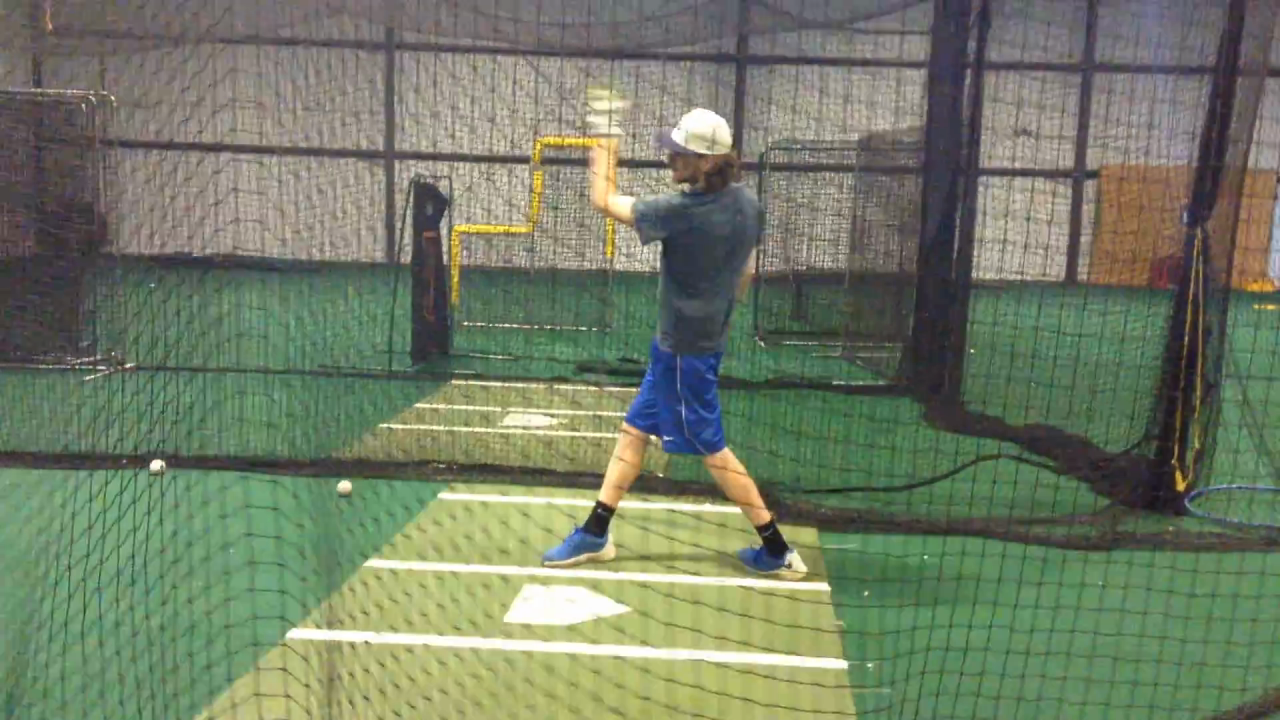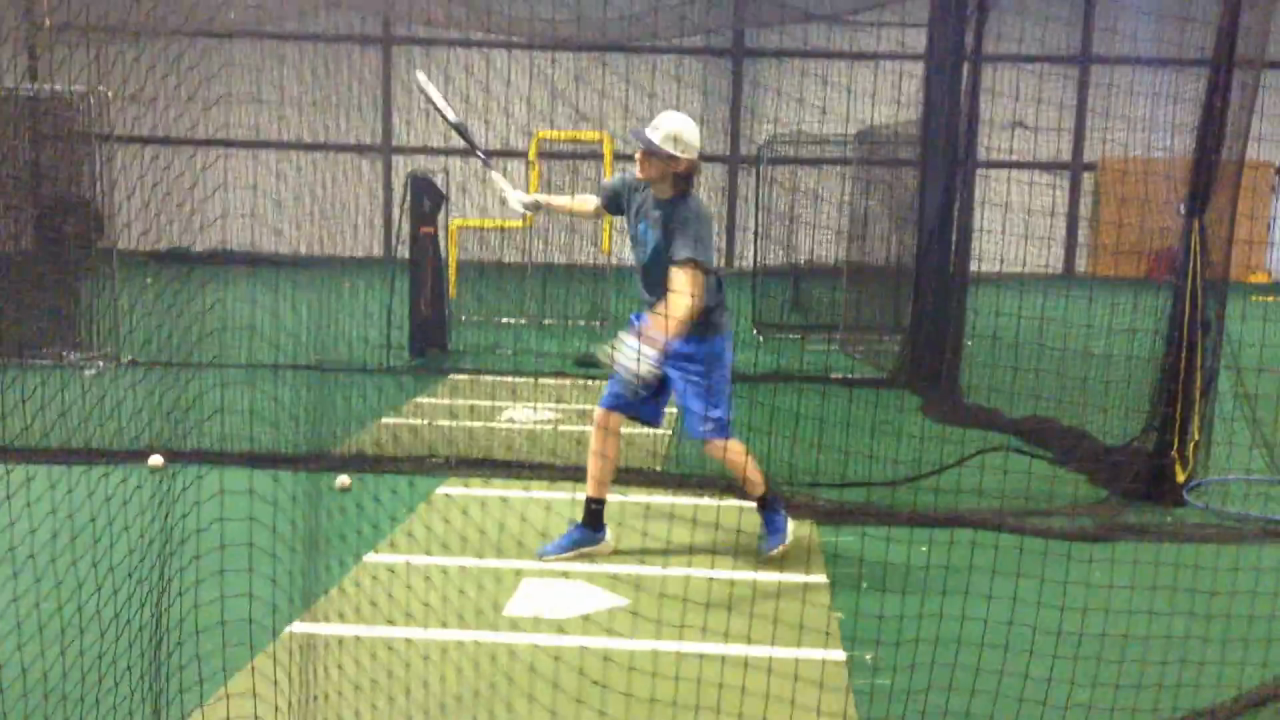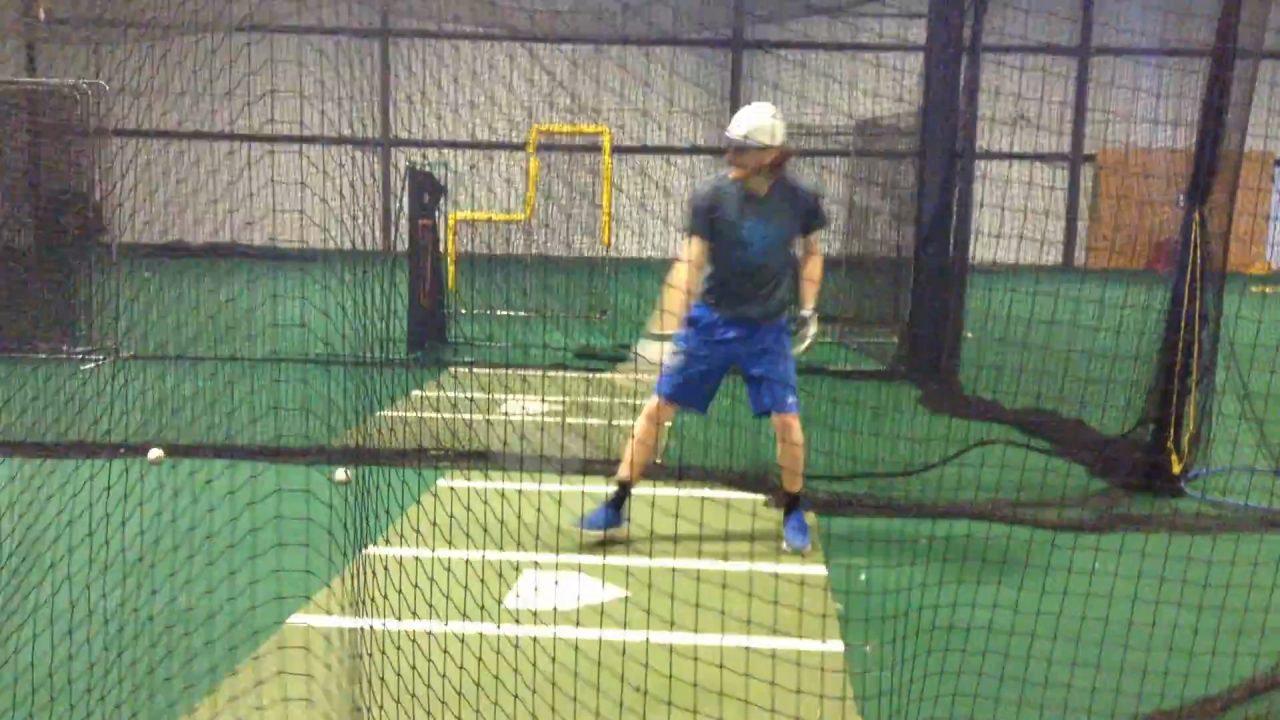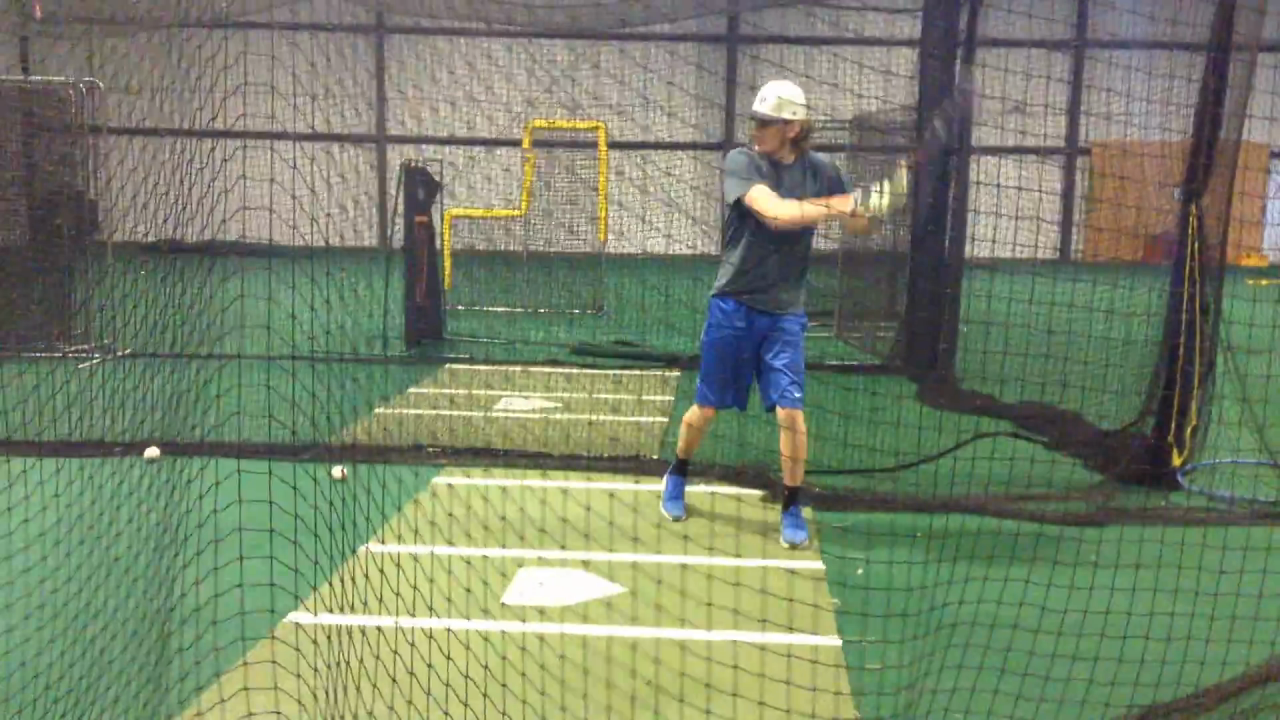
dt=0.4s
person 1, frame 1
left shoulder: (684, 212)
right shoulder: (744, 202)
left elbow: (610, 203)
right elbow: (743, 273)
left wrist: (604, 145)
left hip: (684, 344)
right hip: (683, 338)
left knee: (709, 447)
right knee: (633, 429)
left ankle: (778, 550)
right ankle: (595, 534)
person 1, frame 2
left shoulder: (691, 218)
right shoulder: (634, 187)
left elbow: (684, 298)
right elbow: (590, 203)
left wrist: (649, 350)
right wrist: (533, 200)
left hip: (698, 339)
right hip: (650, 327)
left knee: (716, 439)
right knee: (605, 417)
left ankle: (771, 512)
right ankle: (592, 527)
person 1, frame 3
left shoulder: (799, 197)
right shoulder: (710, 195)
left elbow: (810, 250)
right elbow: (688, 267)
left wrist: (808, 307)
left hip: (767, 325)
right hip: (712, 318)
left knee: (785, 420)
right knee: (656, 407)
left ankle: (793, 513)
right ankle: (615, 507)
person 1, frame 4
left shoulder: (820, 170)
right shoulder: (741, 162)
left elbow: (860, 223)
right elbow: (777, 213)
left wrist: (883, 197)
right wrist: (846, 203)
left hip: (784, 312)
right hip: (732, 305)
left knee: (790, 411)
right knee: (707, 405)
left ankle: (792, 508)
right ankle: (678, 475)
